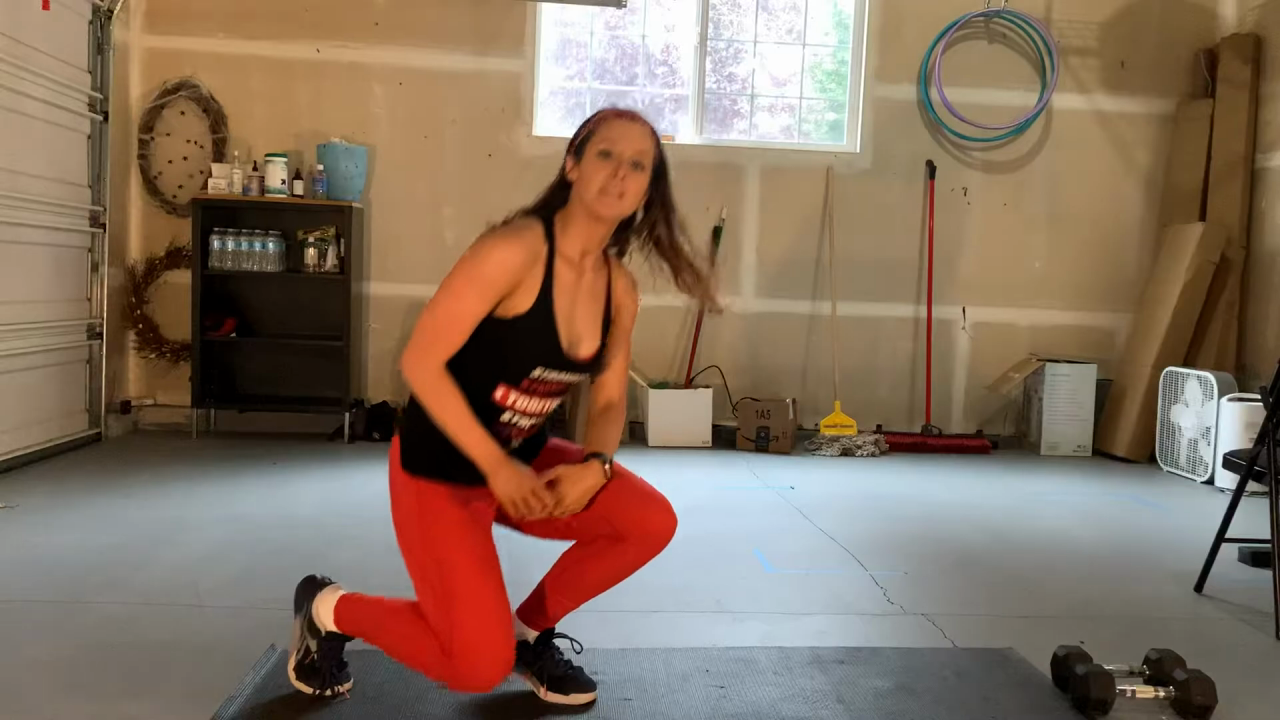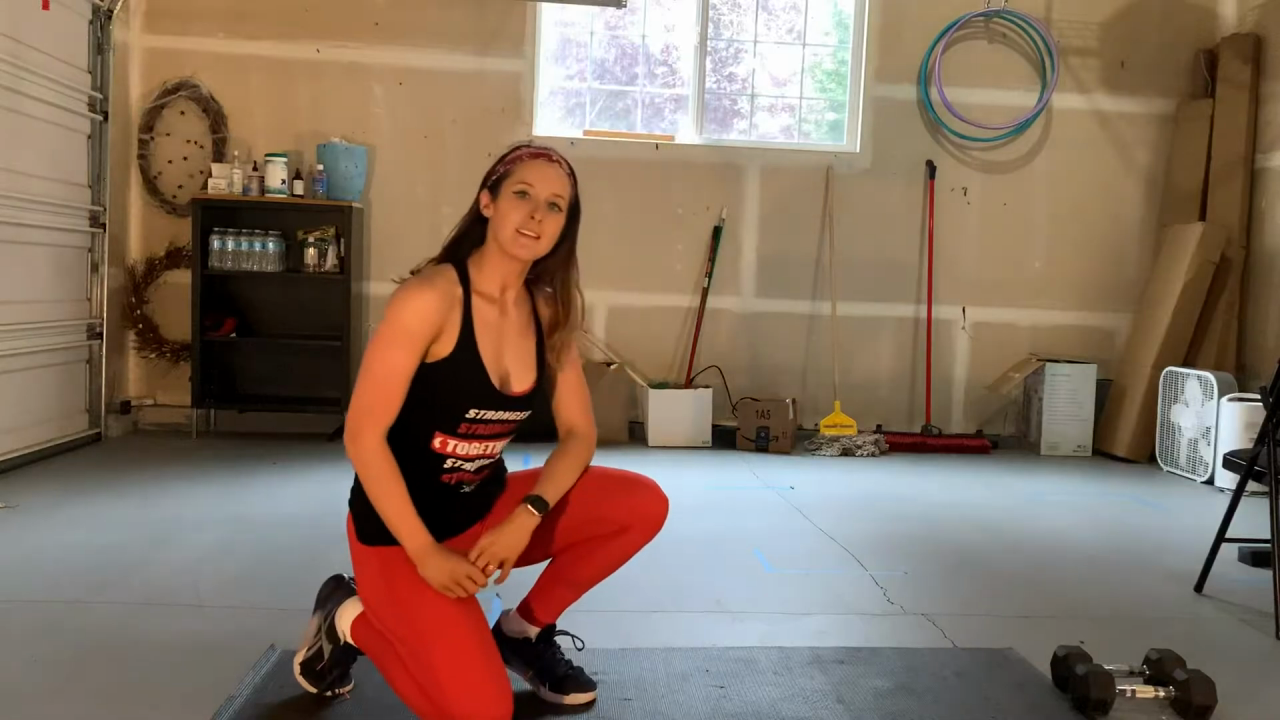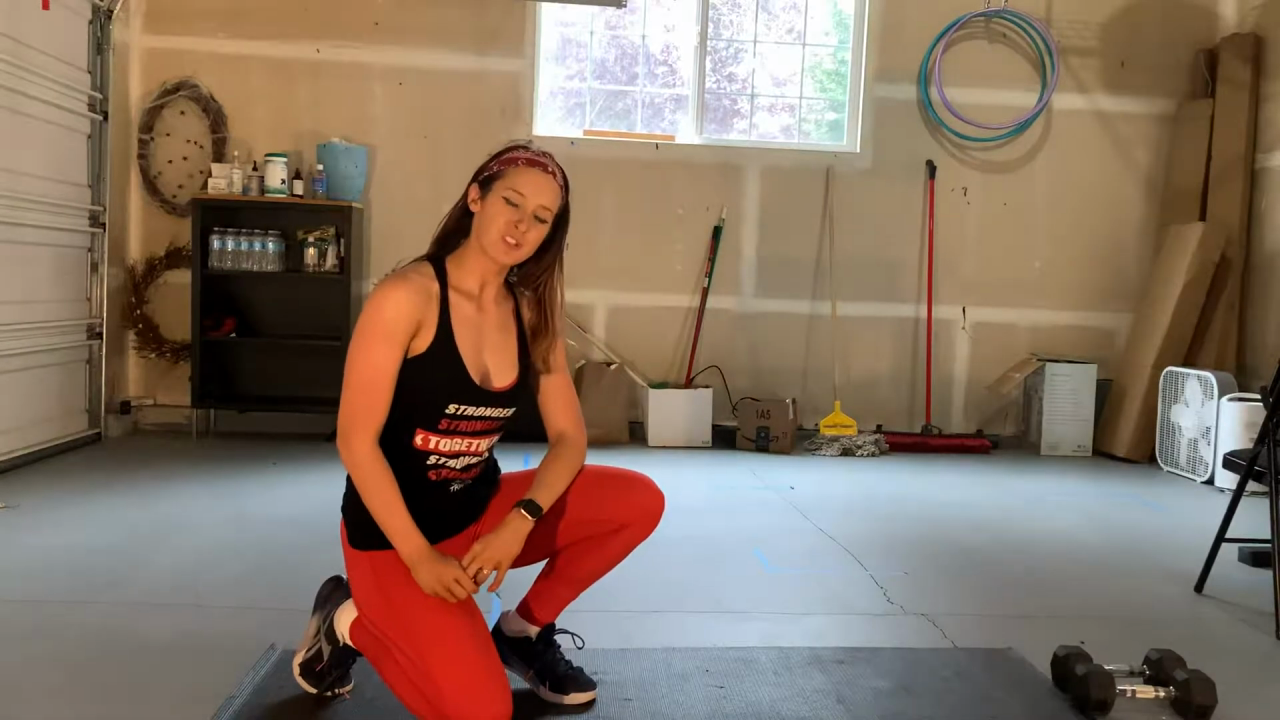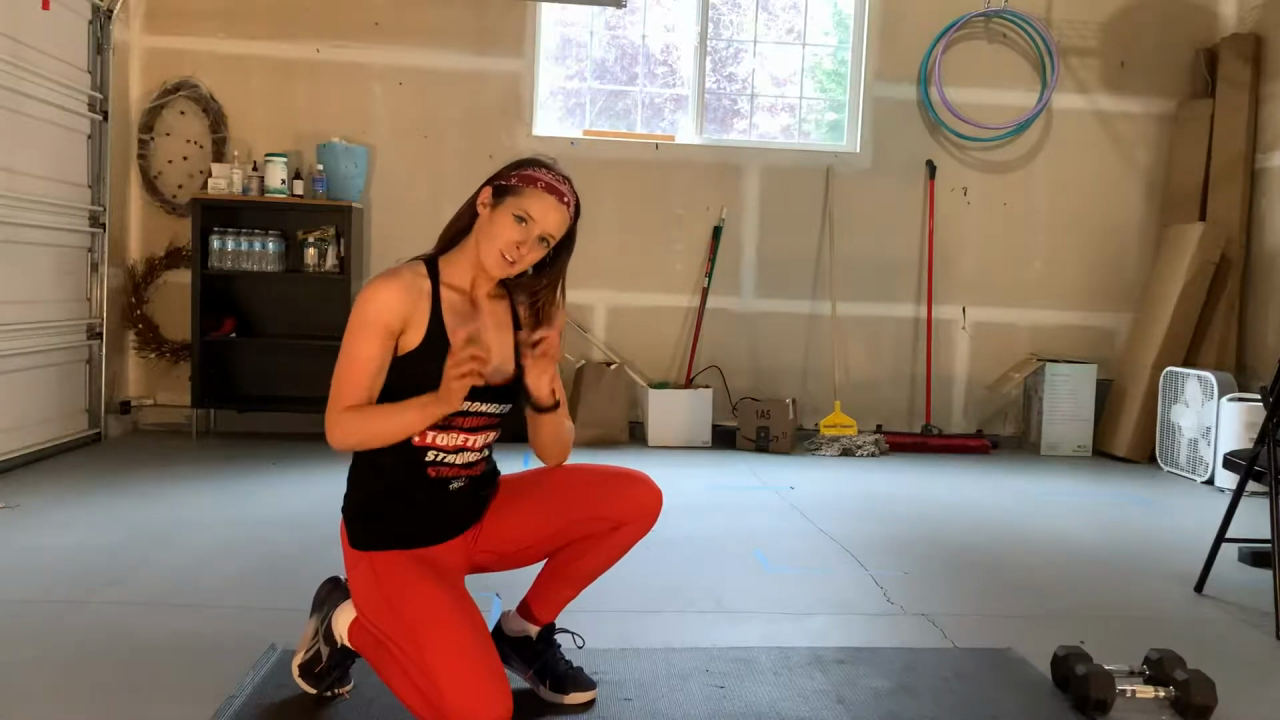
dt=0.5s
person 1, frame 1
left shoulder: (619, 288)
right shoulder: (514, 250)
left elbow: (609, 399)
right elbow: (419, 361)
left wrist: (596, 467)
right wrist: (496, 466)
left hip: (524, 461)
right hip: (439, 469)
left knee: (652, 521)
right knee: (478, 670)
left ankle: (528, 629)
right ankle: (330, 610)
person 1, frame 2
left shoulder: (550, 314)
right shoulder: (430, 298)
left elbow: (578, 433)
right elbow: (363, 436)
left wrist: (525, 519)
right wrist: (425, 553)
left hip: (487, 508)
right hip: (401, 529)
left knee: (642, 505)
left ankle: (524, 630)
right ankle: (350, 619)
person 1, frame 3
left shoulder: (533, 313)
right shoulder: (406, 295)
left elbow: (568, 437)
right elbow: (356, 441)
left wrist: (518, 525)
right wrist: (418, 557)
left hip: (480, 510)
right hip: (394, 531)
left knee: (639, 501)
left ankle: (525, 630)
right ankle: (350, 622)
person 1, frame 4
left shoulder: (527, 313)
right shoulder: (397, 293)
left elbow: (555, 455)
right elbow: (341, 430)
left wrist: (544, 394)
right wrist: (442, 400)
left hip: (479, 513)
right hip: (394, 535)
left knee: (636, 498)
left ankle: (524, 631)
right ankle: (347, 624)
